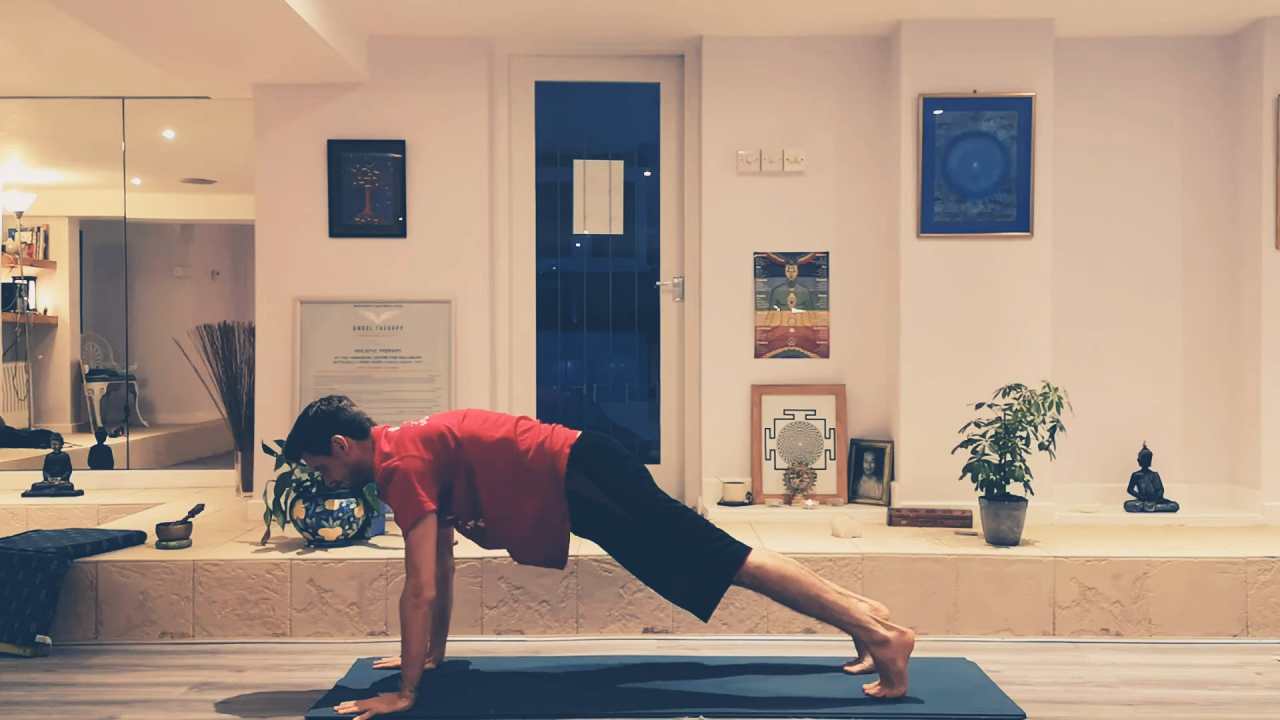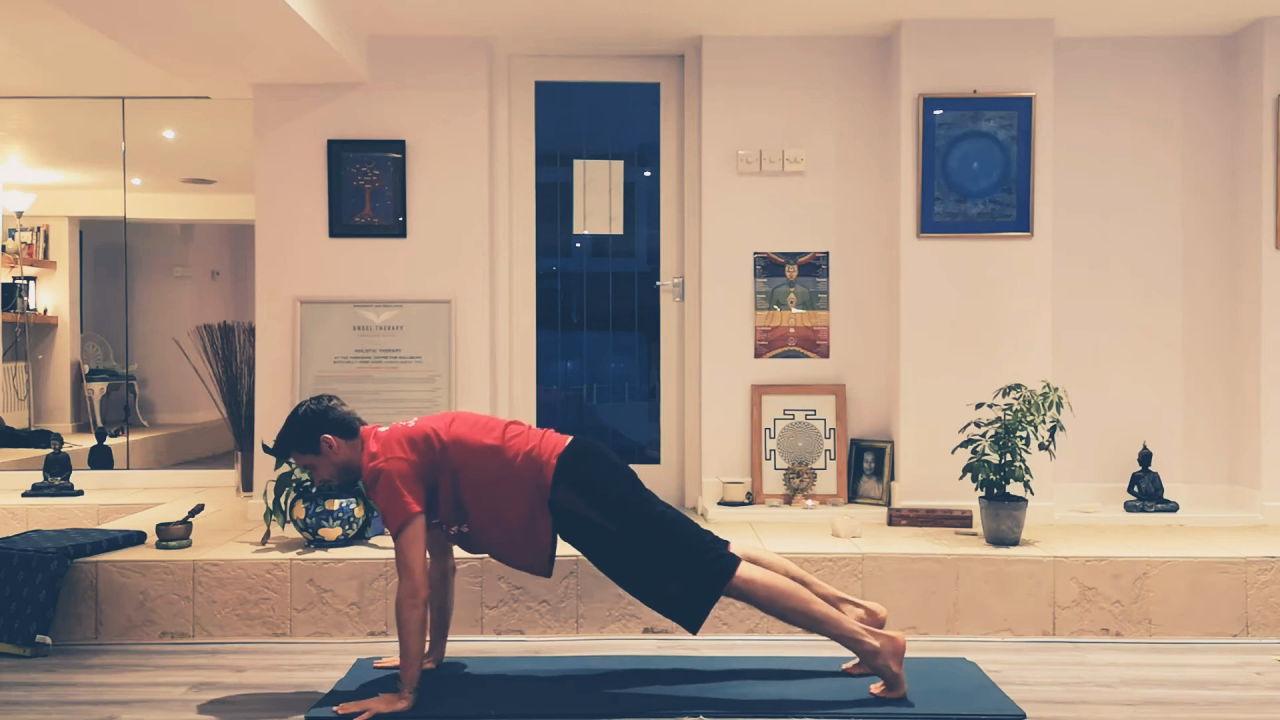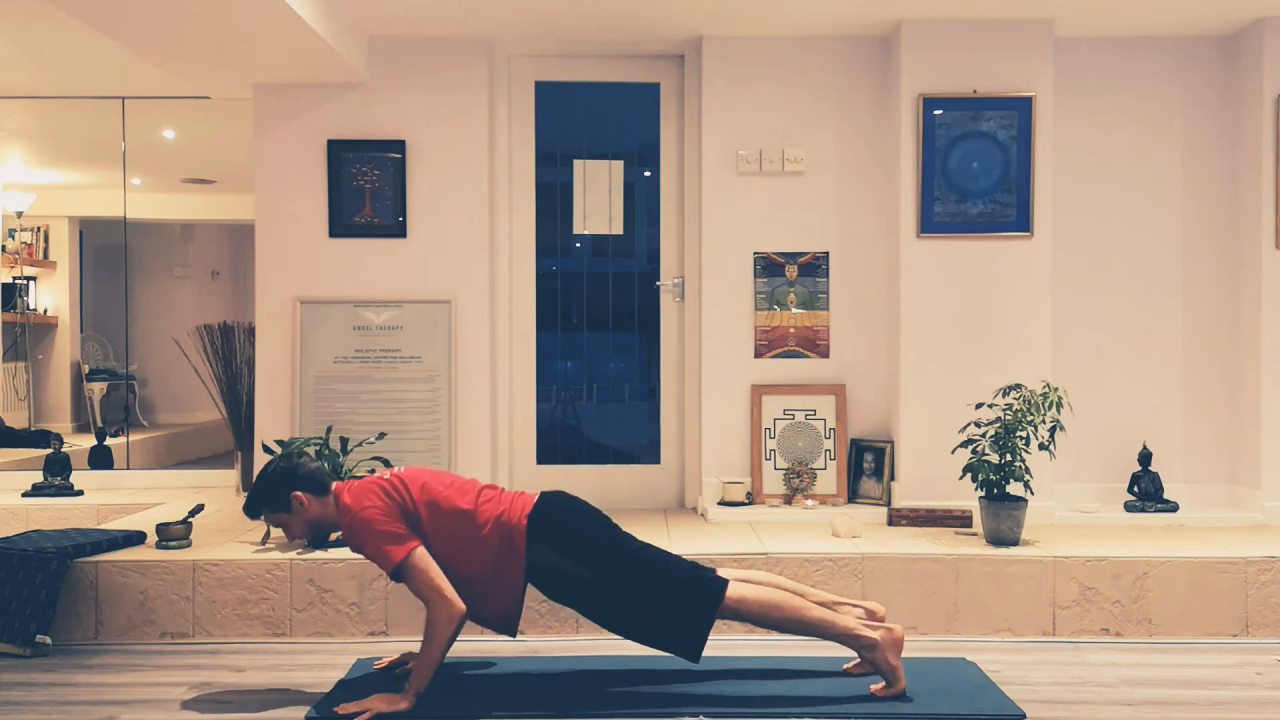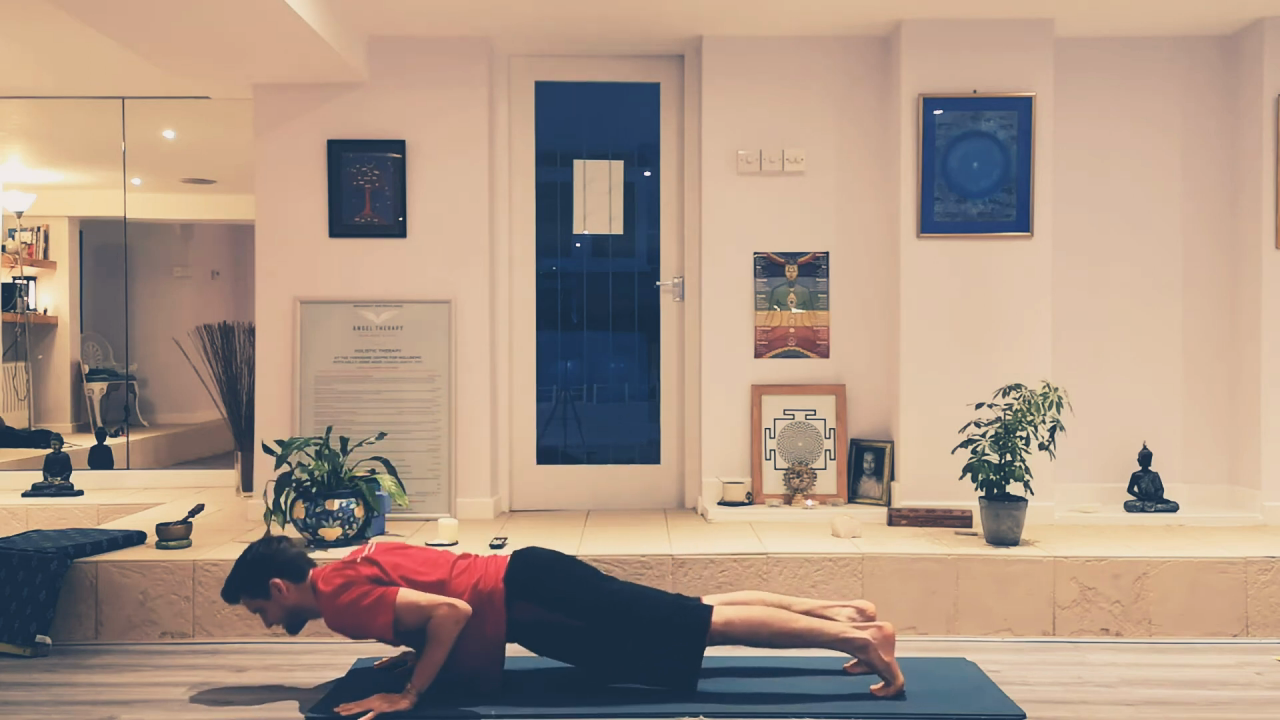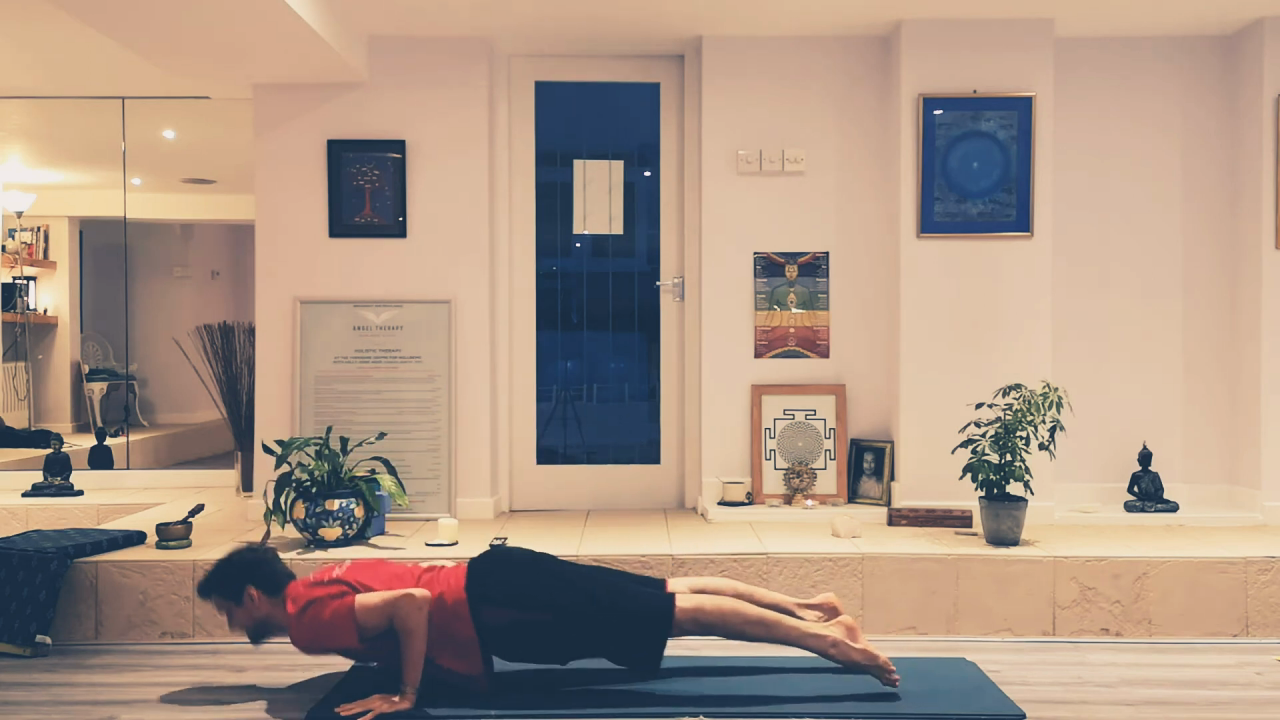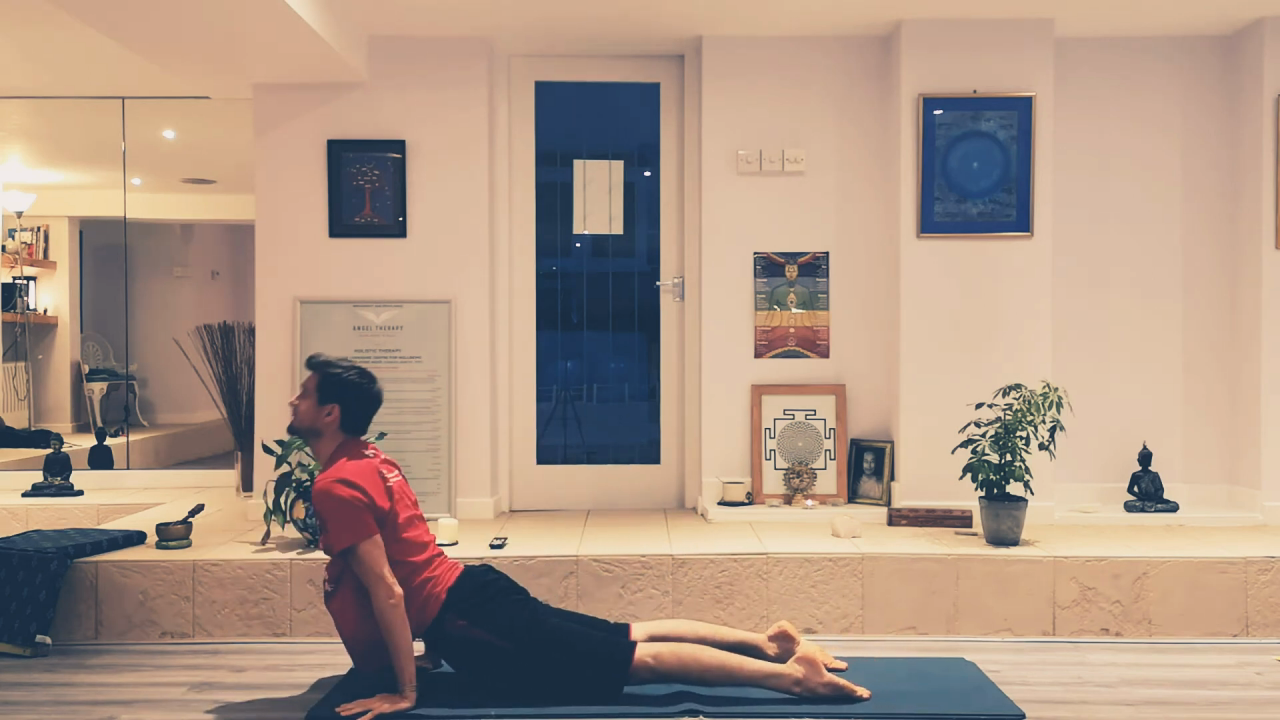
dt=0.5s
person 1, frame 1
left shoulder: (399, 465)
right shoulder: (415, 448)
left elbow: (420, 590)
right elbow: (441, 565)
right wrist: (433, 653)
left hip: (581, 478)
right hip: (580, 476)
left knee: (728, 564)
right knee: (729, 558)
left ankle: (879, 634)
right ankle: (861, 611)
person 1, frame 2
left shoulder: (385, 465)
right shoulder: (405, 448)
left elbow: (415, 591)
right elbow: (442, 564)
right wrist: (434, 654)
left hip: (568, 487)
right hip: (572, 474)
left knee: (718, 574)
right knee: (719, 557)
left ankle: (871, 644)
right ankle: (855, 610)
person 1, frame 3
left shoulder: (361, 515)
right shoulder: (377, 494)
left elbow: (449, 606)
right elbow: (453, 576)
right wrist: (427, 656)
left hip: (546, 540)
right hip: (546, 527)
left knee: (711, 599)
right knee: (711, 588)
left ankle: (868, 636)
right ankle: (857, 612)
person 1, frame 4
left shoulder: (341, 596)
right shoulder: (354, 567)
left elbow: (451, 613)
right wrist: (419, 653)
left hip: (527, 600)
right hip: (527, 578)
left knee: (701, 626)
right knee: (701, 612)
left ankle: (858, 638)
right ankle: (846, 613)
person 1, frame 5
left shoulder: (304, 614)
right shoulder: (324, 578)
left elbow: (410, 607)
right wrist: (414, 663)
left hip: (493, 601)
right hip: (496, 576)
left knee: (667, 612)
right knee: (675, 597)
left ankle: (830, 641)
right ankle: (807, 612)
person 1, frame 6
left shoulder: (335, 488)
right shoulder: (373, 462)
left elbow: (386, 593)
right wrist: (430, 647)
left hip: (464, 618)
right hip: (473, 589)
left knee: (637, 661)
right knee: (635, 638)
right ankle: (765, 643)
